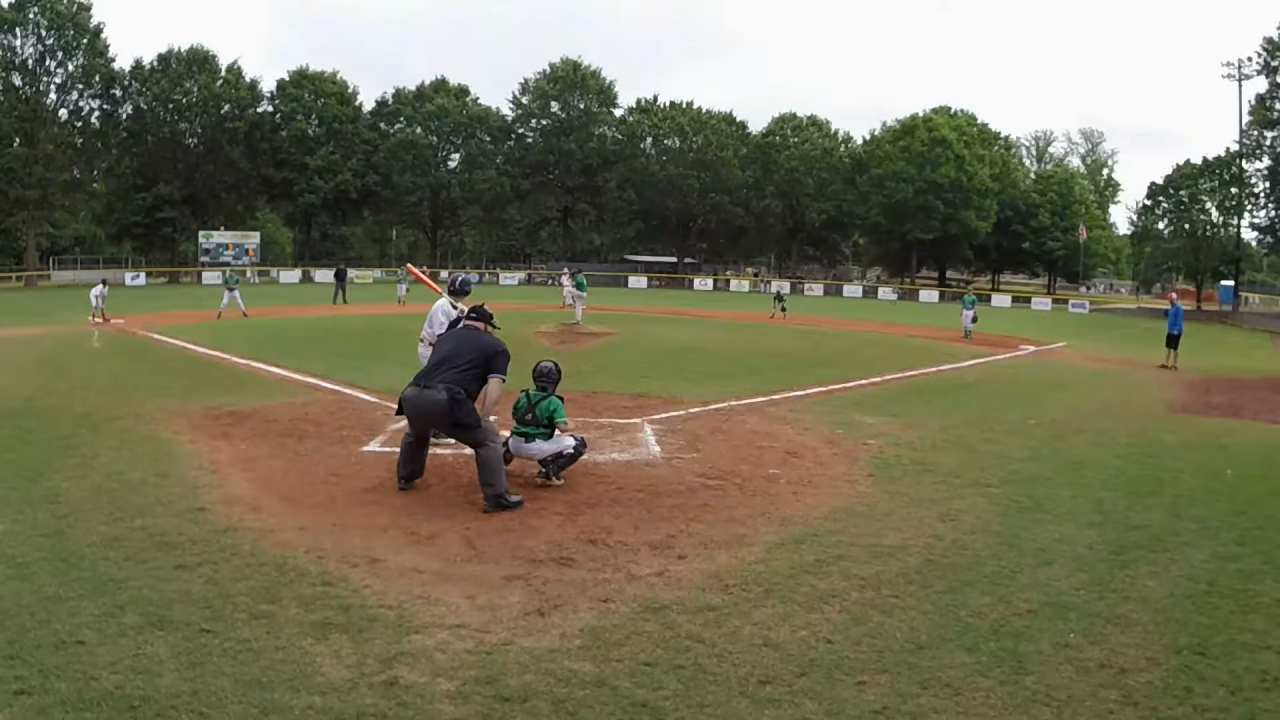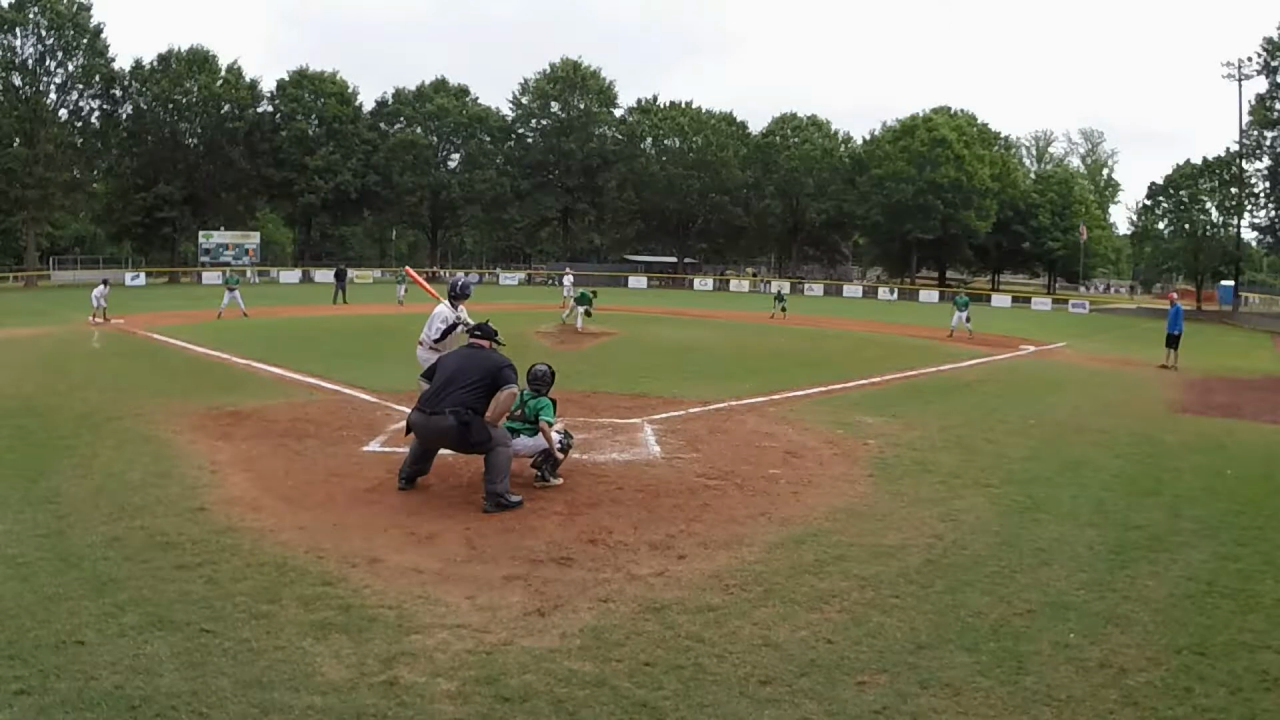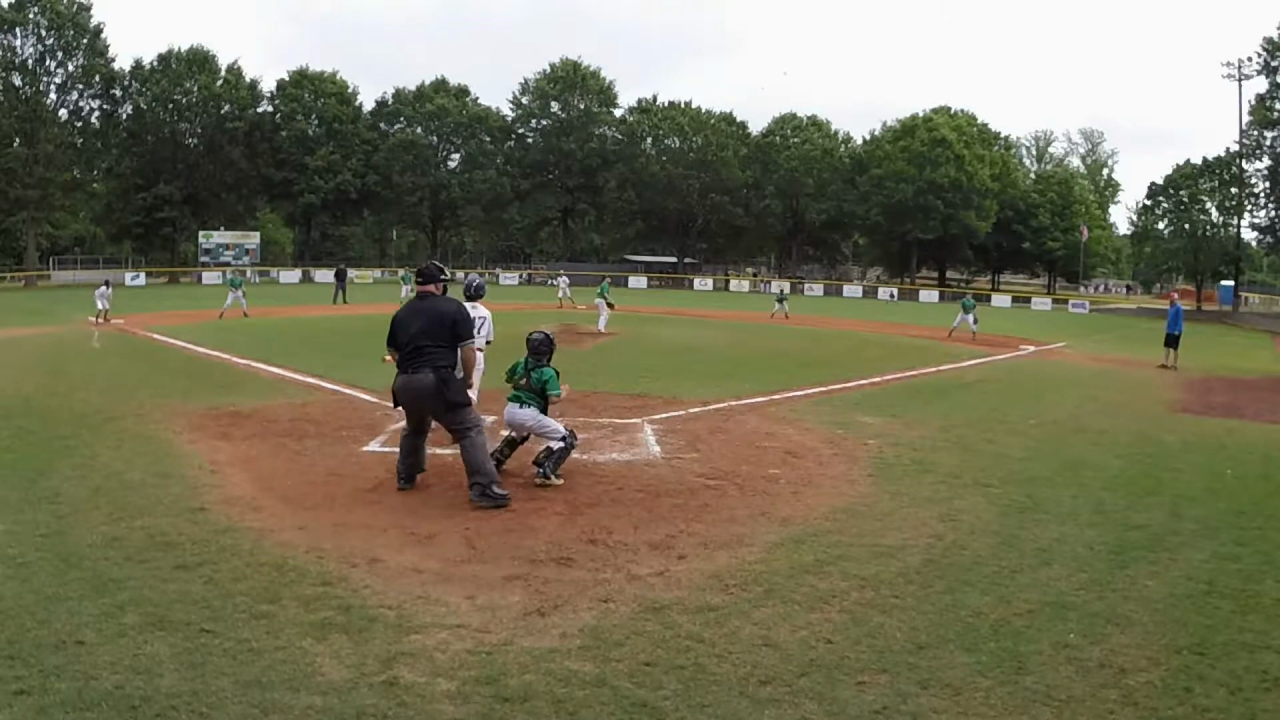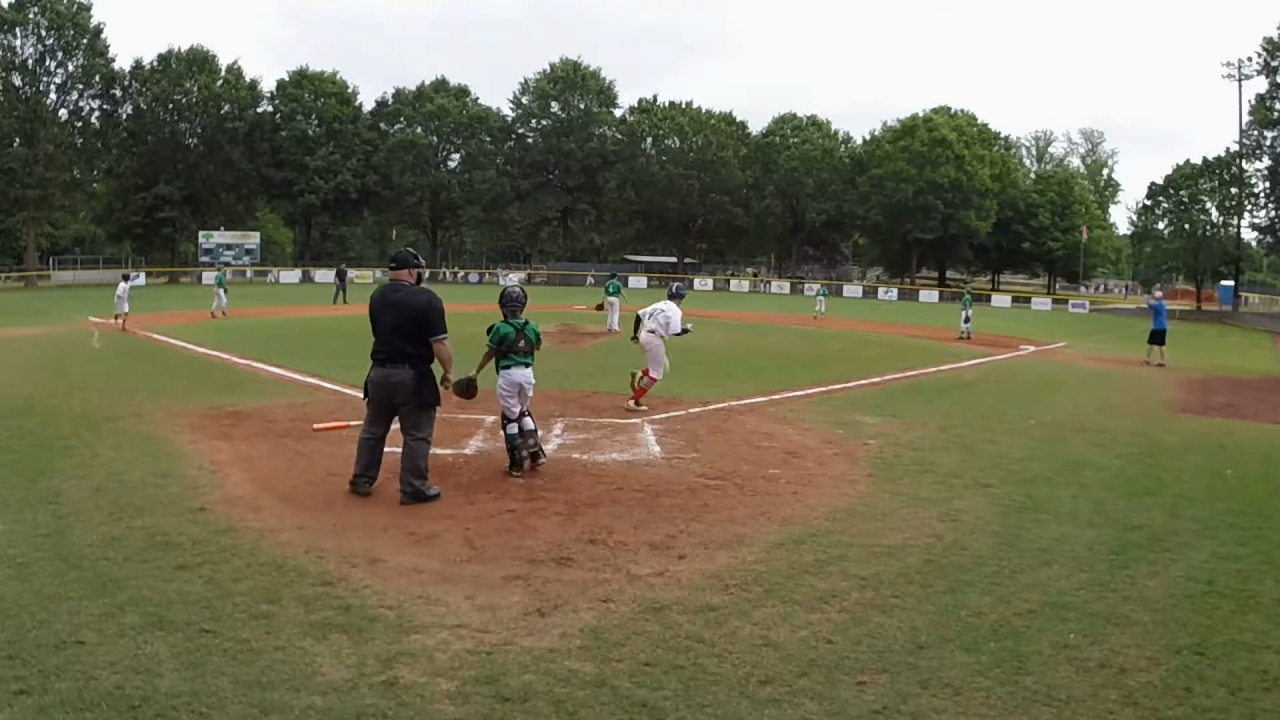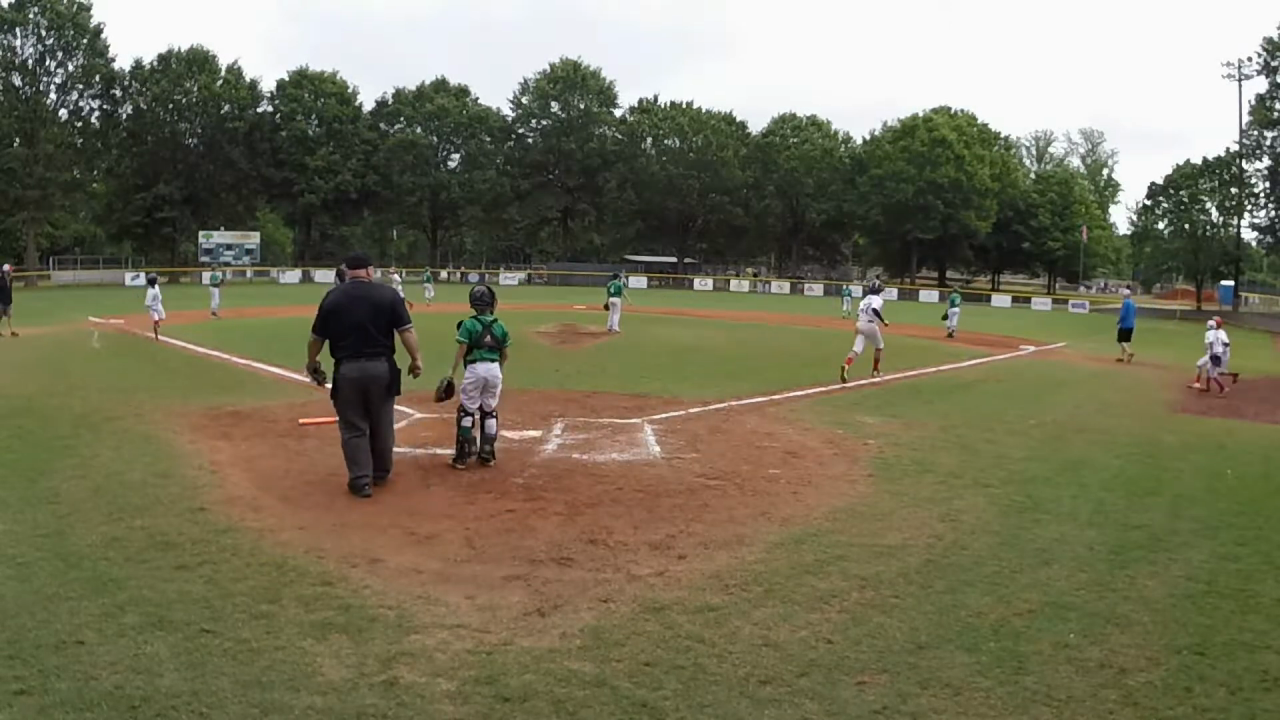
dt=1s
person 1, frame 1
left shoulder: (446, 336)
right shoulder: (495, 346)
right elbow: (494, 385)
right wrist: (481, 420)
left hip: (412, 395)
right hip: (444, 400)
left knee: (416, 433)
right knee: (489, 439)
left ankle: (405, 478)
right ankle: (497, 498)
person 1, frame 2
left shoulder: (449, 356)
right shoulder: (499, 361)
left elbow: (424, 381)
right elbow: (511, 392)
right wrist: (489, 423)
left hip: (420, 421)
right hip: (453, 425)
right knee: (501, 440)
left ankle: (407, 477)
right ankle: (497, 498)
person 1, frame 3
left shoulder: (402, 312)
right shoulder: (453, 307)
left elbow: (393, 350)
right elbow: (468, 348)
right wrist: (467, 377)
left hip: (406, 383)
right hip: (437, 381)
left knee: (415, 428)
right knee: (470, 428)
left ankle: (406, 477)
right ankle: (484, 488)
person 1, frame 4
left shoulder: (378, 296)
right shoulder: (426, 299)
right elbow: (439, 342)
right wrist: (448, 371)
left hip: (379, 373)
right hip: (413, 376)
left knee: (373, 430)
right knee: (417, 434)
left ankle: (362, 480)
right ankle: (414, 488)
person 1, frame 5
left shoulder: (333, 297)
right shoulder: (388, 294)
left elbow: (317, 339)
right elbow: (406, 331)
left wrist: (312, 363)
right wrist: (416, 359)
left hip: (347, 370)
right hip: (381, 368)
left knee: (353, 428)
right knee: (382, 425)
left ankle: (360, 481)
right ankle: (379, 473)
